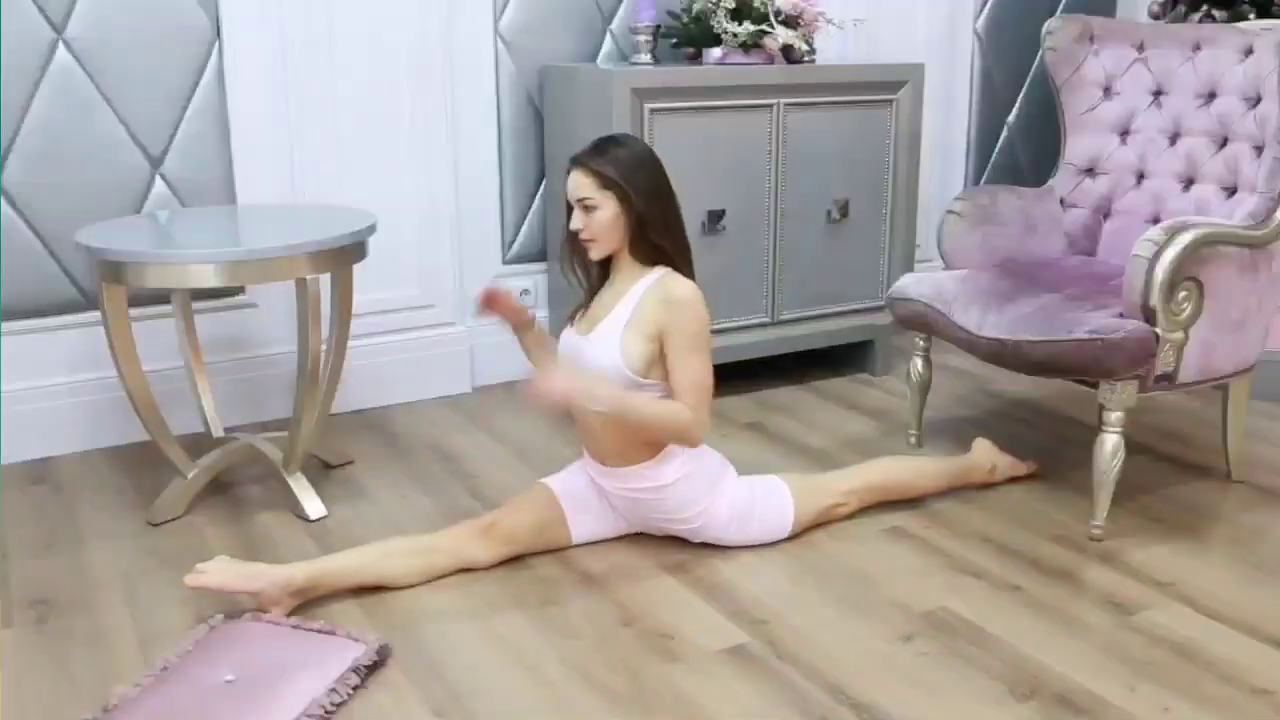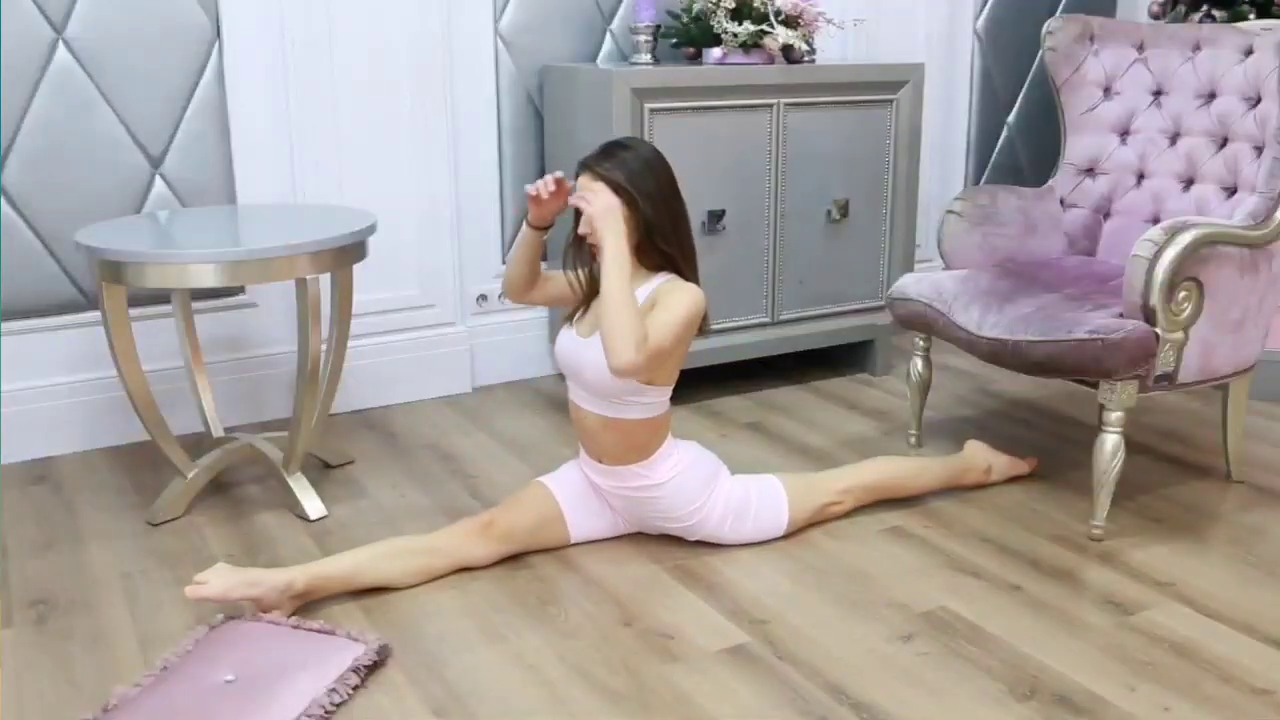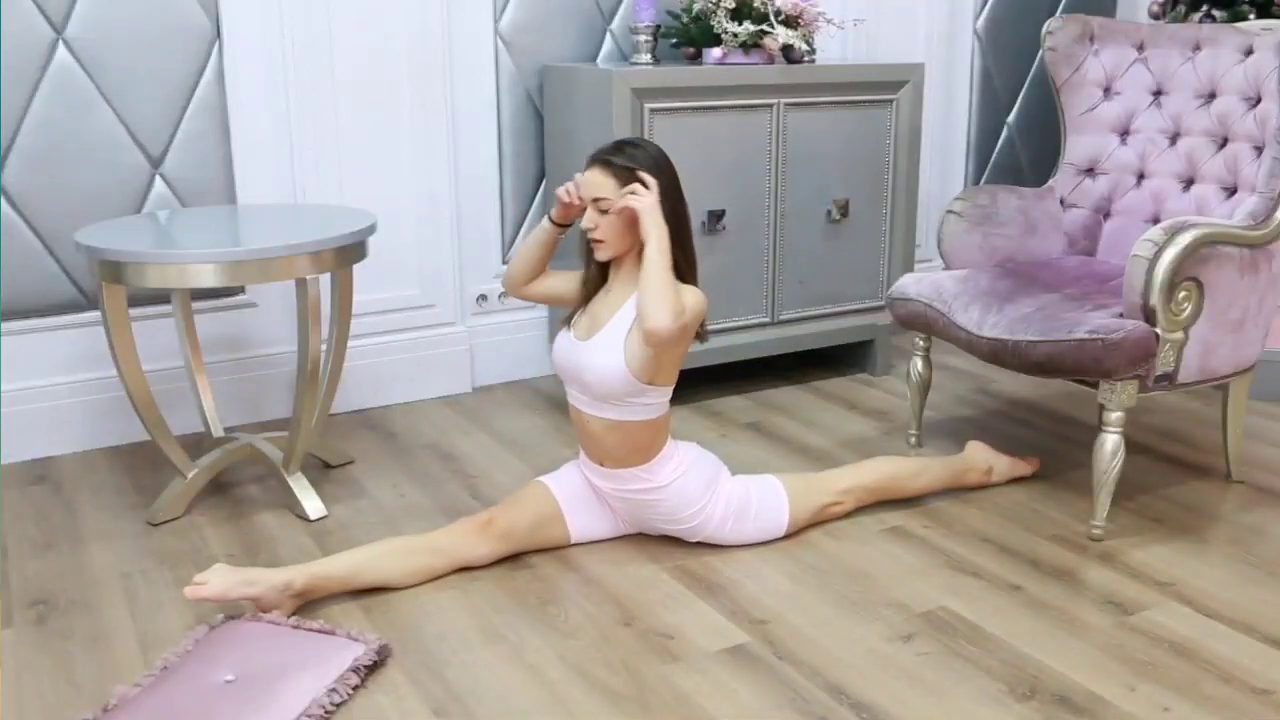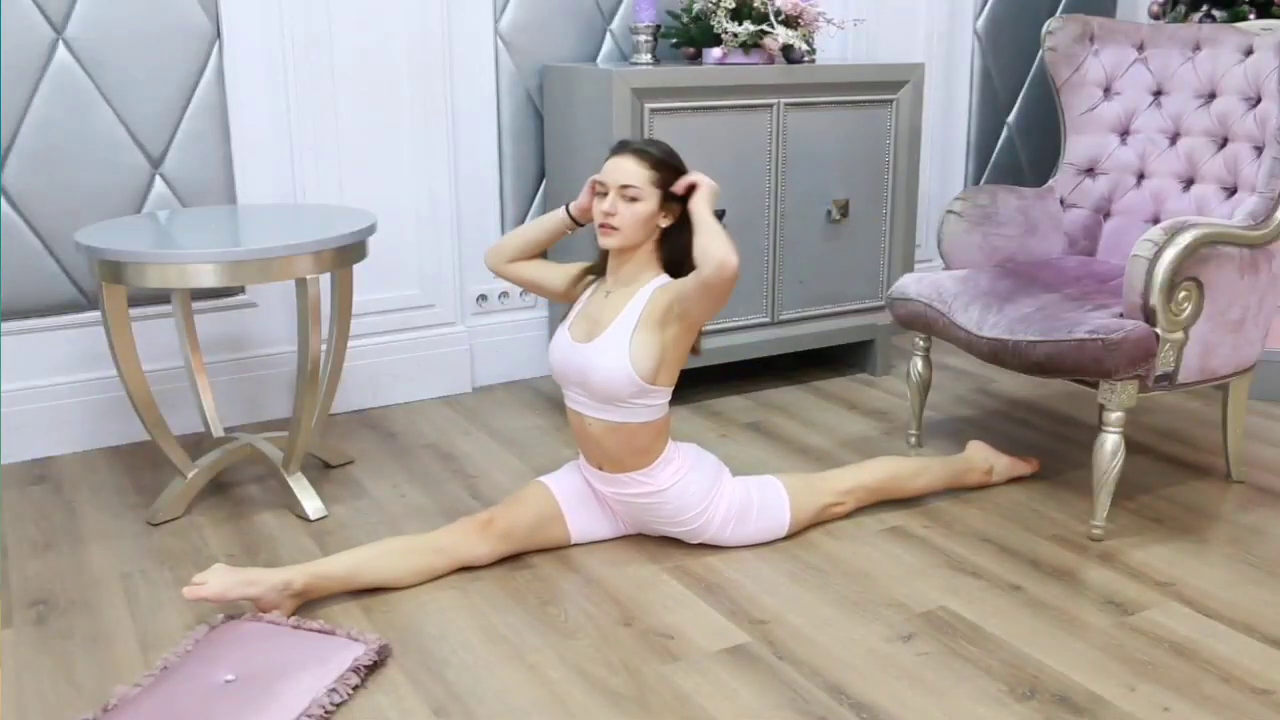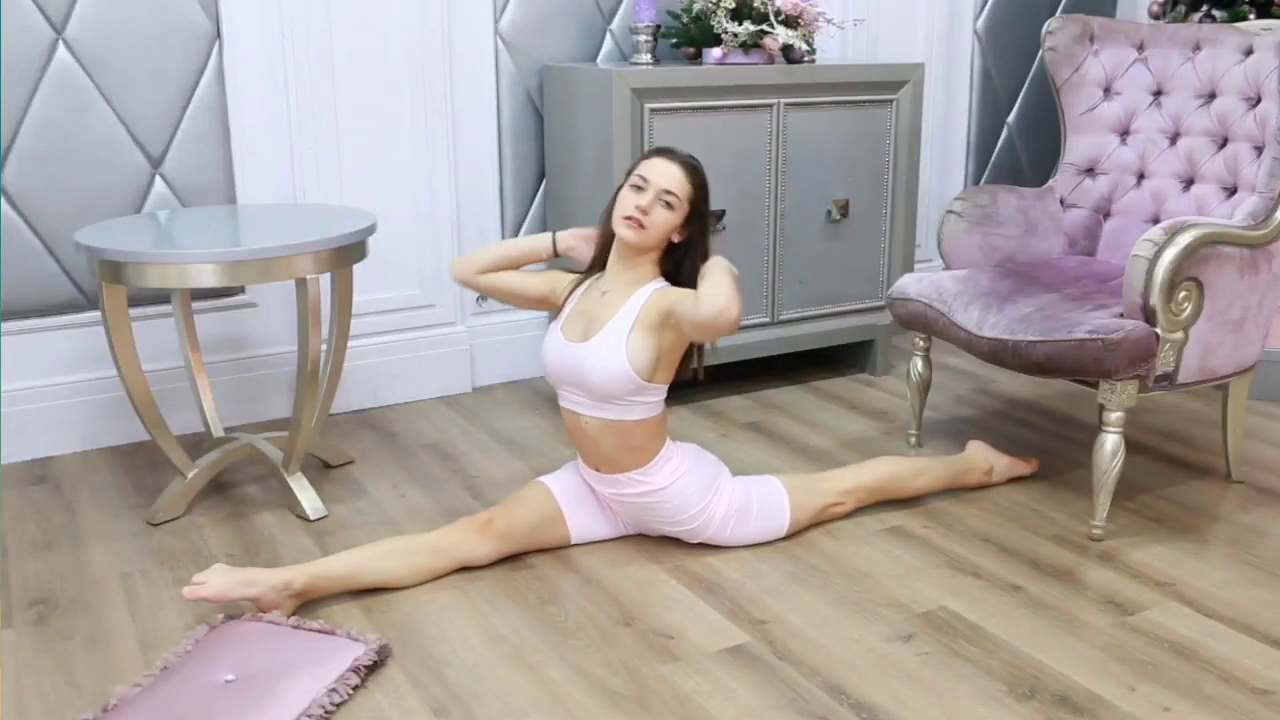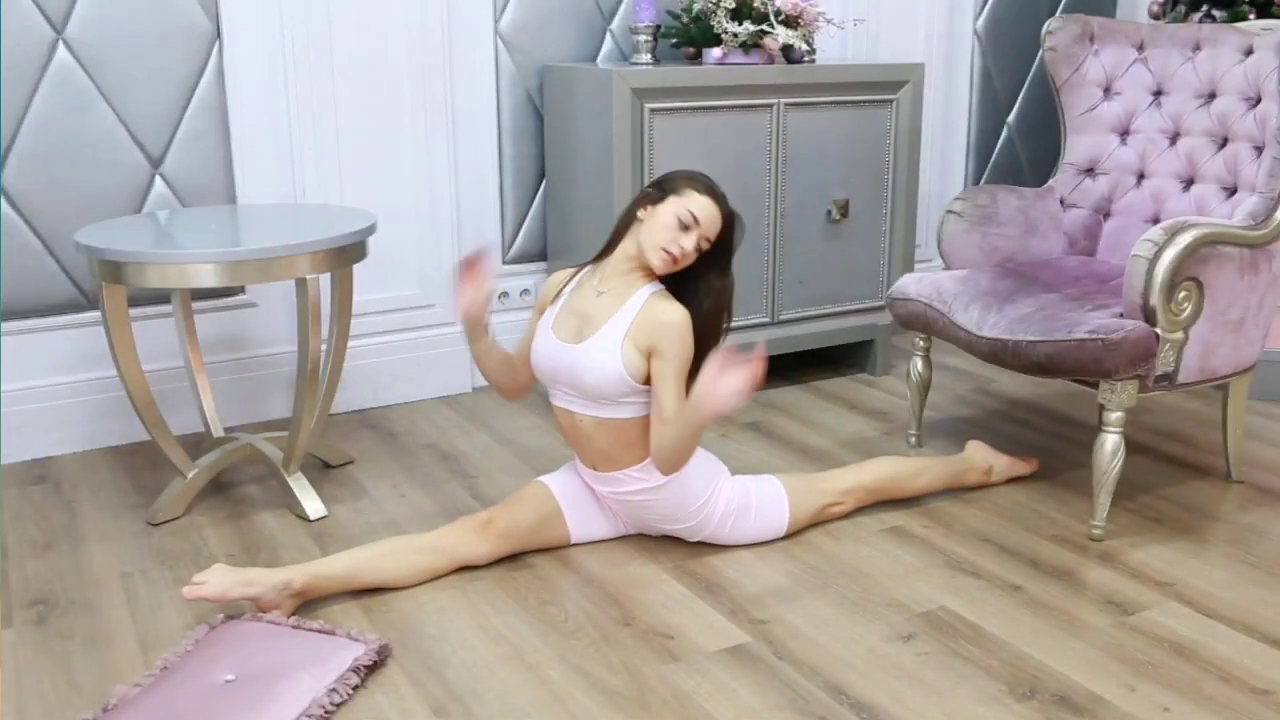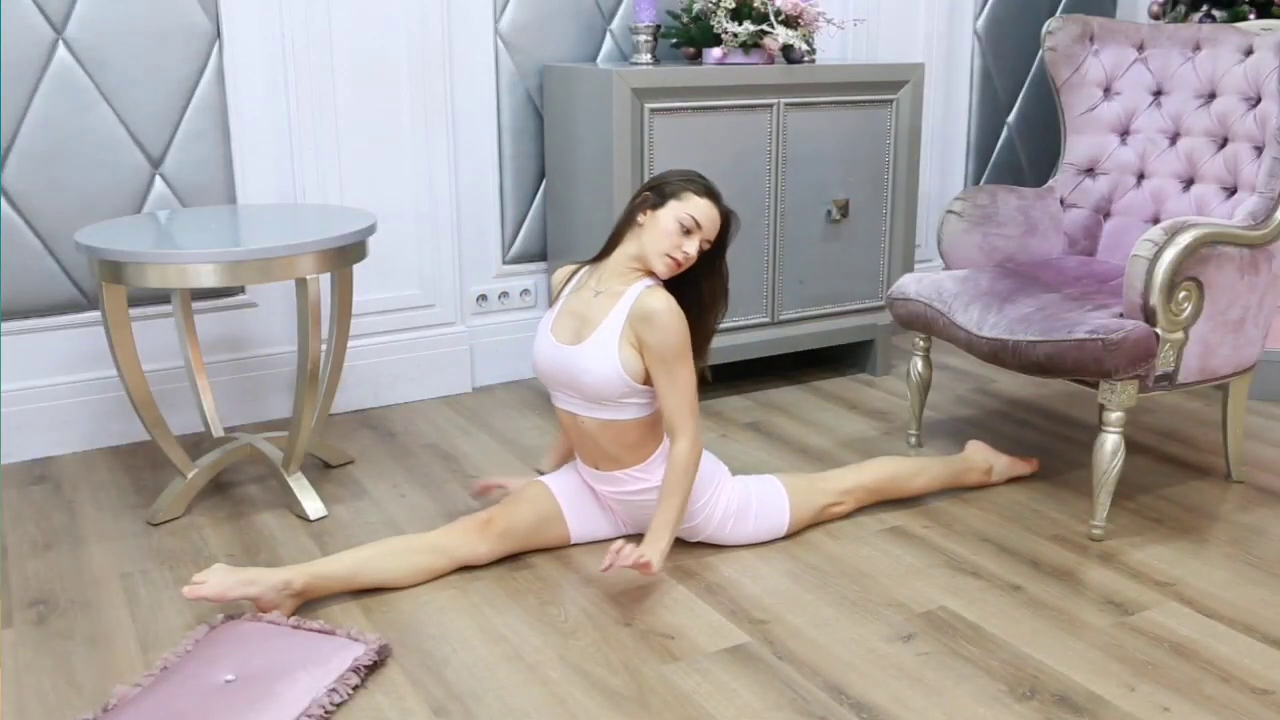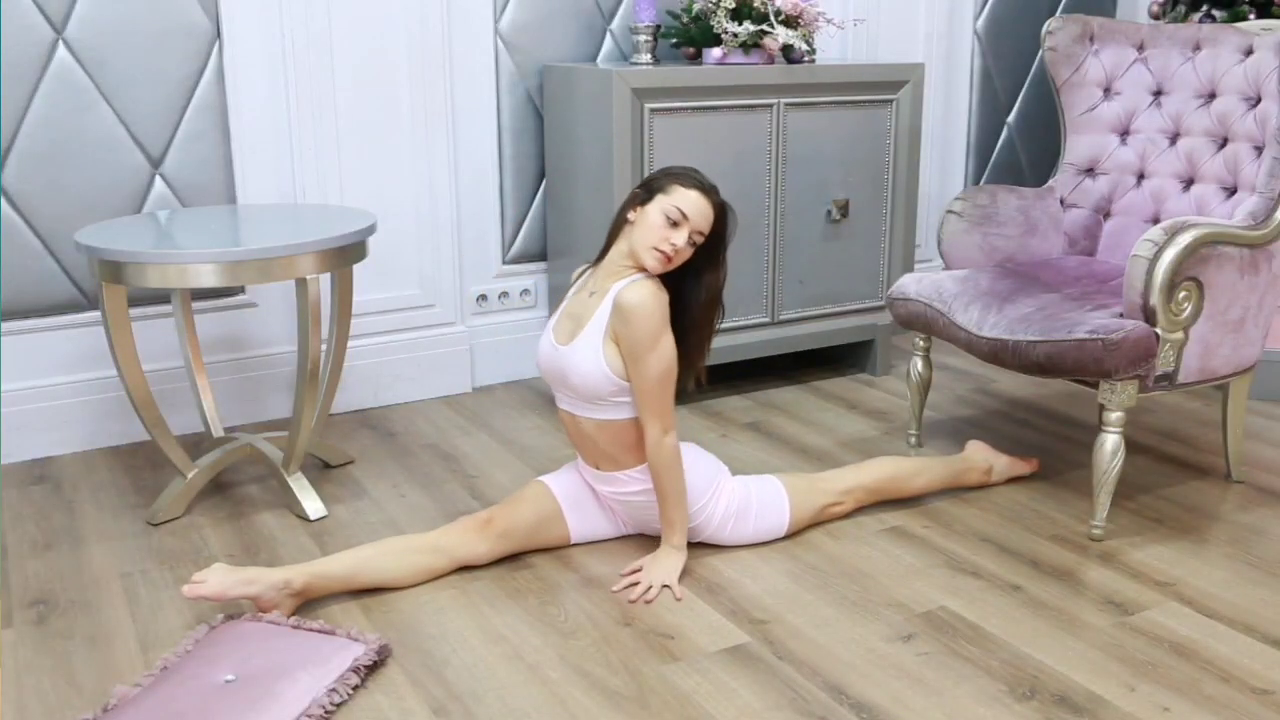
dt=0.3s
person 1, frame 1
left shoulder: (674, 295)
right shoulder: (605, 282)
left elbow: (691, 423)
right elbow: (560, 366)
left wrist: (589, 388)
right wrist: (522, 325)
left hip: (678, 490)
right hip: (604, 483)
right knee: (481, 538)
right ankle: (292, 583)
person 1, frame 2
left shoulder: (678, 298)
right shoulder: (600, 279)
left elbow: (626, 360)
right elbow: (519, 291)
left wrist: (611, 243)
right wrist: (537, 223)
left hip: (670, 485)
right hip: (598, 481)
right knee: (477, 536)
right ankle: (291, 584)
person 1, frame 3
left shoulder: (670, 302)
right shoulder: (594, 286)
left elbow: (664, 325)
right elbow: (514, 282)
left wrist: (651, 223)
right wrist: (555, 219)
left hip: (672, 489)
right hip: (599, 482)
right knee: (477, 535)
right ankle: (292, 582)
person 1, frame 4
left shoulder: (672, 301)
right shoulder: (589, 285)
left elbow: (724, 265)
right elbow: (500, 258)
left wrist: (704, 209)
right wrist: (574, 210)
left hip: (672, 491)
right hip: (598, 484)
right knee: (476, 535)
right ankle: (292, 583)
person 1, frame 5
left shoulder: (669, 302)
right shoulder: (580, 286)
left elbow: (719, 318)
right elbow: (468, 272)
left wrist: (715, 271)
right wrist: (561, 243)
left hip: (673, 490)
right hip: (598, 486)
right knee: (476, 536)
right ankle: (291, 583)
person 1, frame 6
left shoulder: (667, 317)
right shoulder: (564, 284)
left elbow: (670, 454)
right elbow: (515, 386)
left wrist: (708, 407)
right wrist: (476, 316)
left hip: (673, 492)
right hip: (596, 486)
right knee: (474, 534)
right ankle: (292, 583)
person 1, frame 7
left shoulder: (657, 308)
right shoulder: (569, 281)
left elbow: (684, 434)
left wrist: (659, 538)
right wrist: (547, 468)
left hip: (671, 490)
right hip: (597, 484)
right knee: (475, 534)
right ankle: (290, 582)
person 1, frame 8
left shoulder: (643, 300)
right shoulder: (585, 281)
left elbow: (661, 434)
left wrist: (674, 545)
left hip: (670, 488)
right hip: (598, 483)
right knee: (476, 534)
right ankle: (291, 583)
